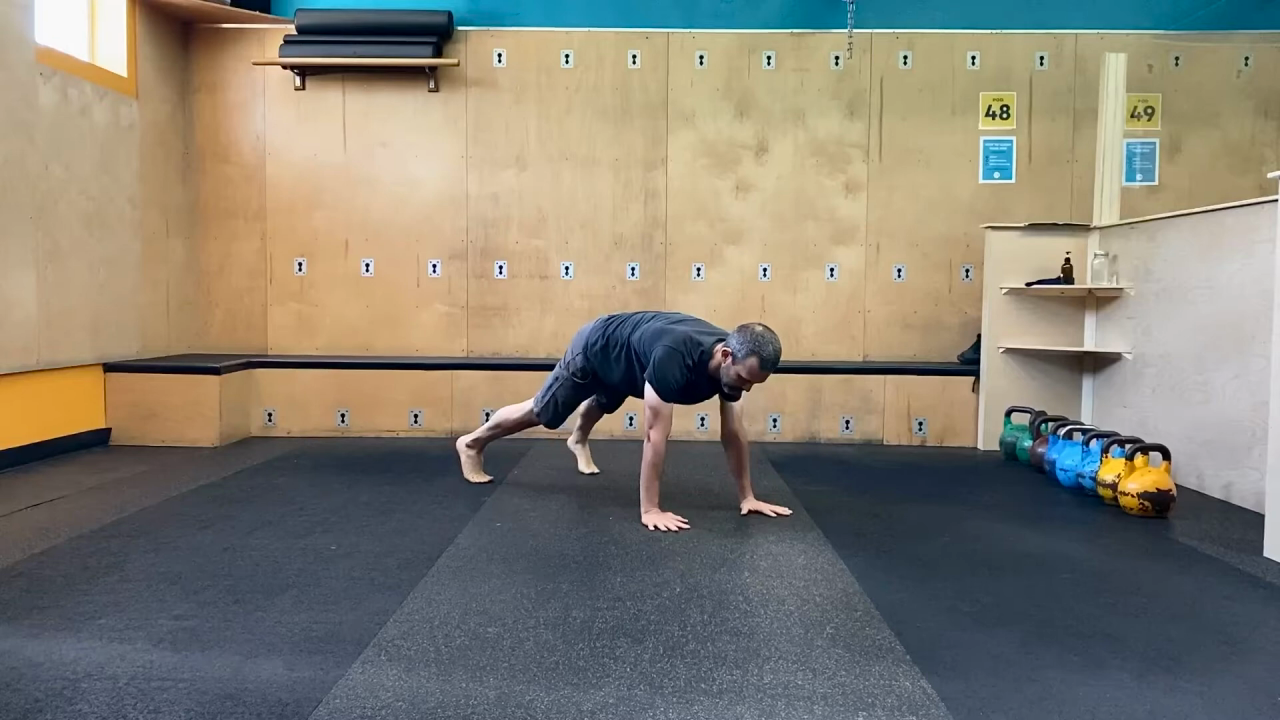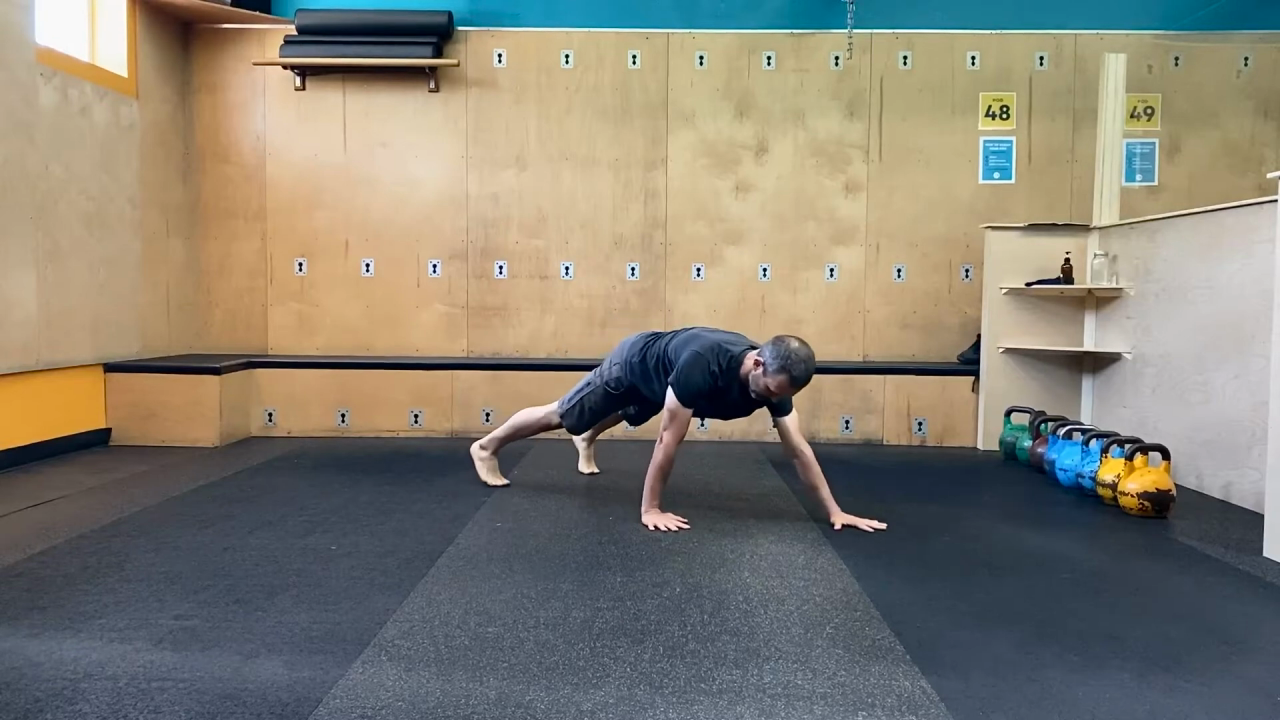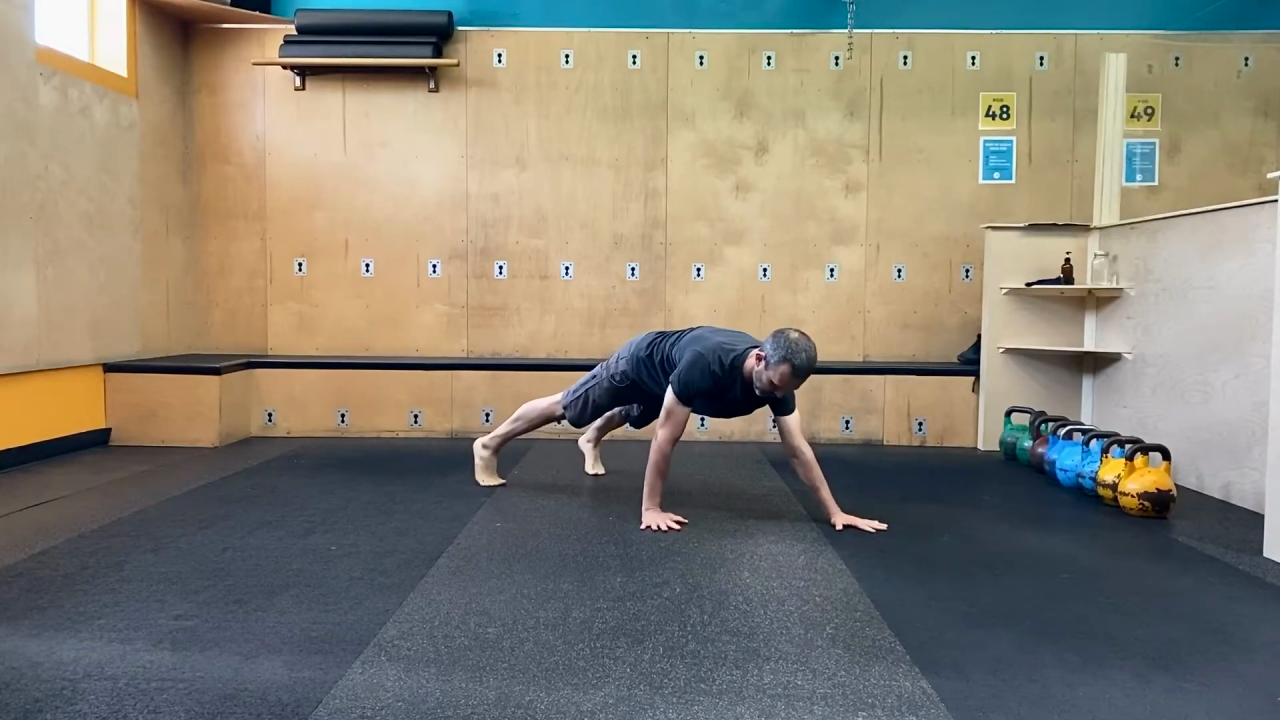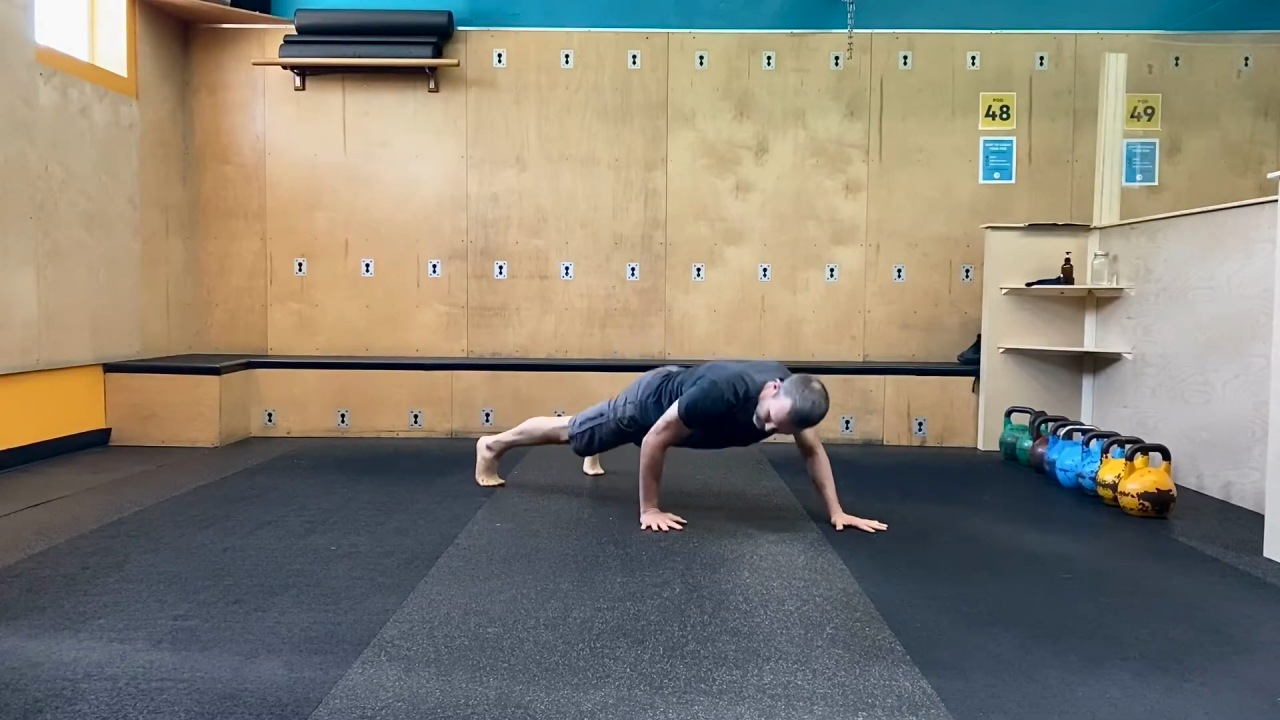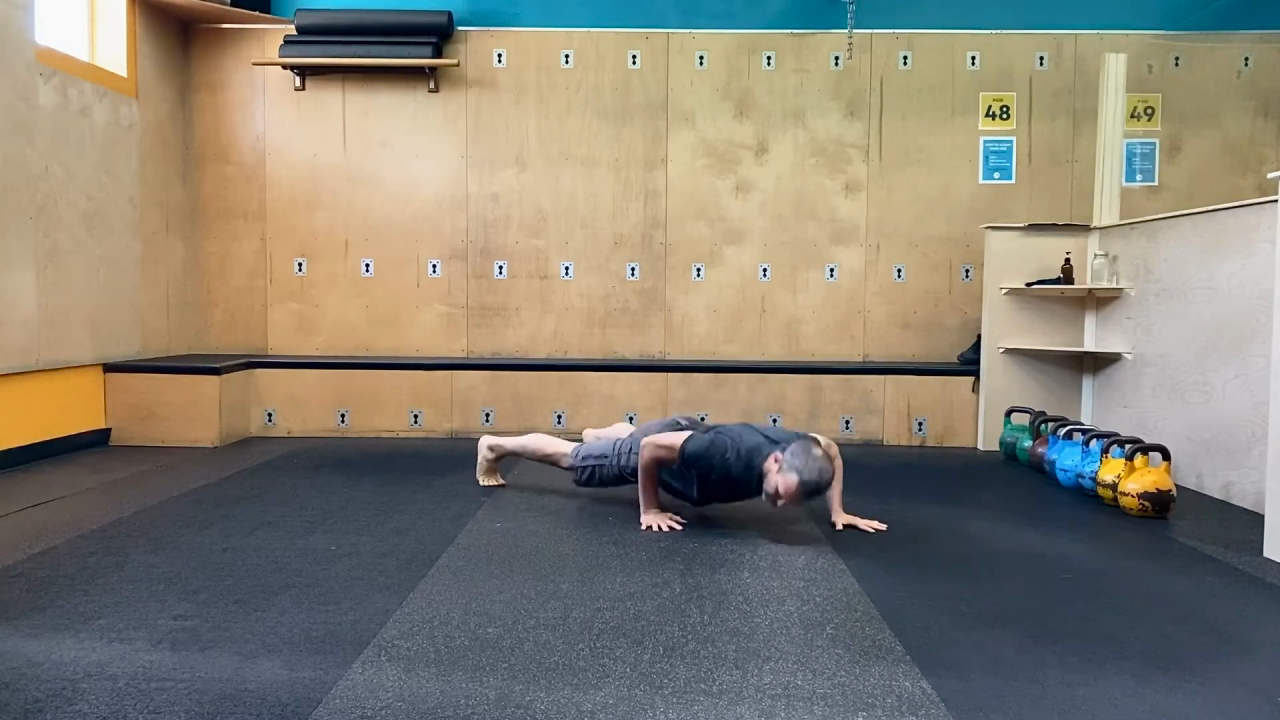
dt=1s
person 1, frame 1
left shoulder: (734, 361)
right shoulder: (674, 356)
left elbow: (733, 434)
right elbow: (656, 434)
left wrist: (747, 496)
right wrist: (650, 510)
left hip: (620, 356)
right hip: (594, 348)
left knee: (604, 403)
right knee: (541, 413)
left ankle: (579, 439)
right ankle: (472, 444)
person 1, frame 2
left shoulder: (773, 380)
right shoulder: (703, 364)
left elbow: (798, 447)
right elbow: (669, 438)
left wrist: (835, 511)
right wrist: (650, 510)
left hip: (651, 384)
right hip: (633, 362)
left knee: (626, 414)
right knee: (561, 415)
left ankle: (587, 441)
right ankle: (487, 448)
person 1, frame 3
left shoulder: (779, 375)
right shoulder: (706, 363)
left elbow: (797, 448)
right elbow: (665, 439)
left wrist: (835, 512)
right wrist: (650, 509)
left hip: (660, 383)
right hip: (640, 363)
left knee: (632, 416)
right knee: (565, 406)
left ankle: (593, 438)
right ankle: (489, 445)
person 1, frame 4
left shoulder: (790, 401)
right shoulder: (721, 392)
left elbow: (813, 450)
right elbow: (653, 442)
left wrist: (836, 512)
right wrist: (649, 510)
left hip: (676, 401)
right hip: (647, 402)
right knee: (568, 432)
left ankle: (594, 451)
right ankle: (493, 445)
person 1, frame 5
left shoulder: (800, 450)
right shoulder: (730, 458)
left elbow: (831, 448)
right elbow: (651, 446)
left wrist: (838, 511)
right wrist: (648, 510)
left hip: (690, 435)
right hip: (658, 445)
right knee: (568, 457)
left ankle: (595, 435)
right ankle: (495, 445)
